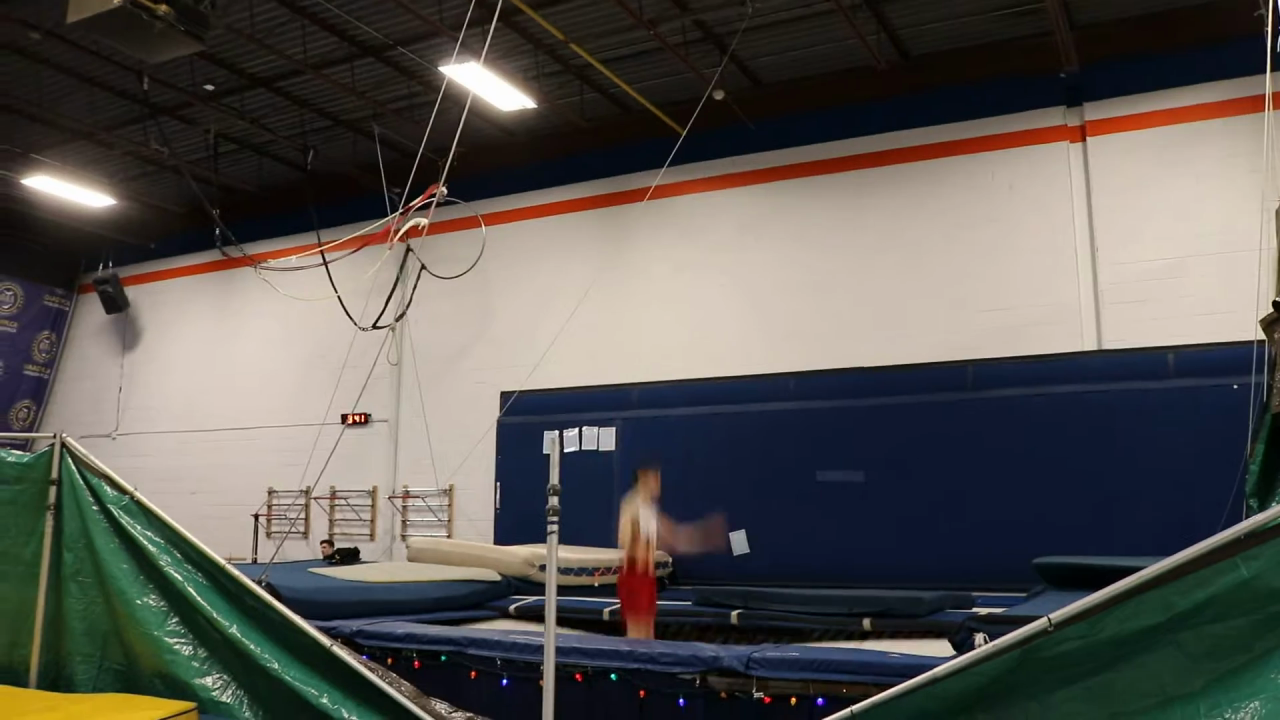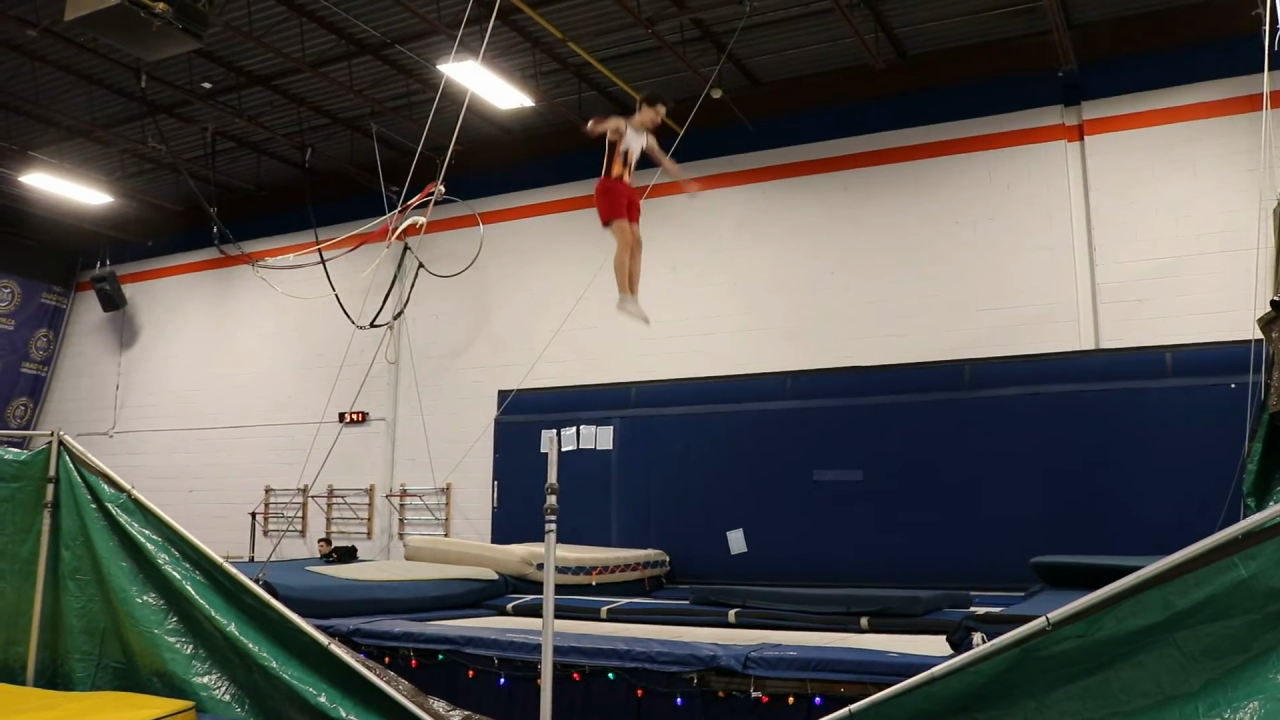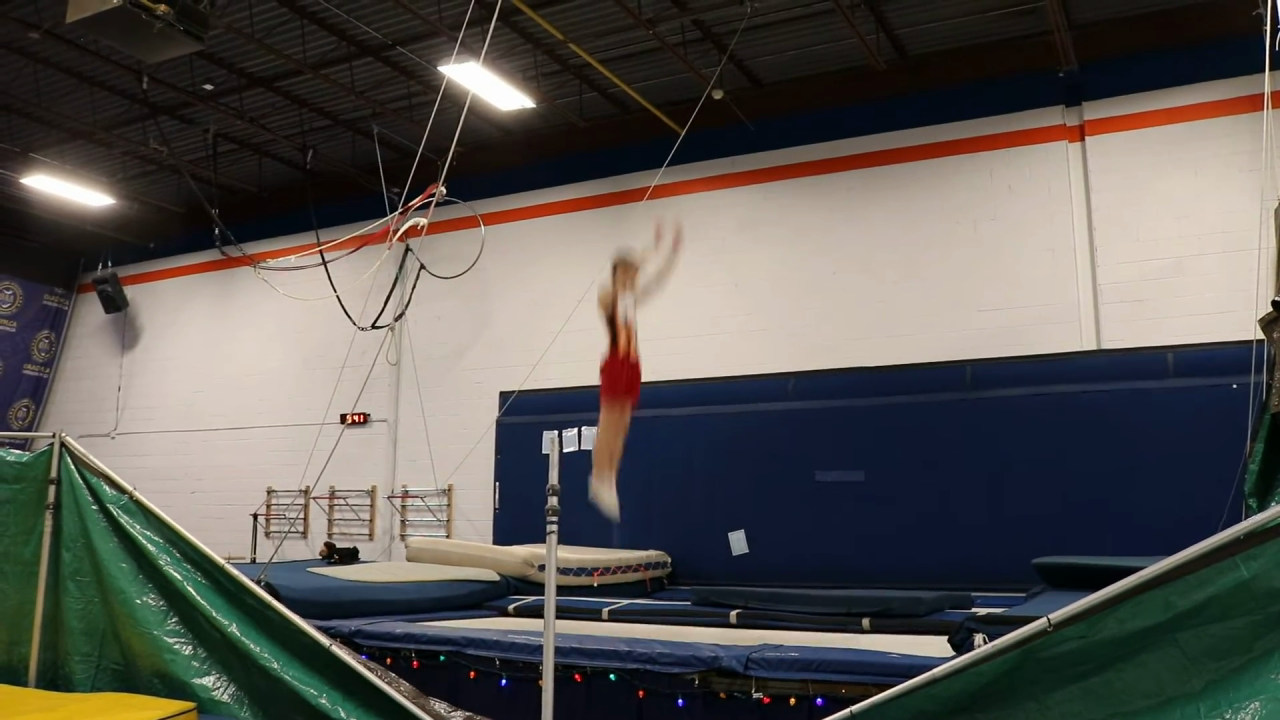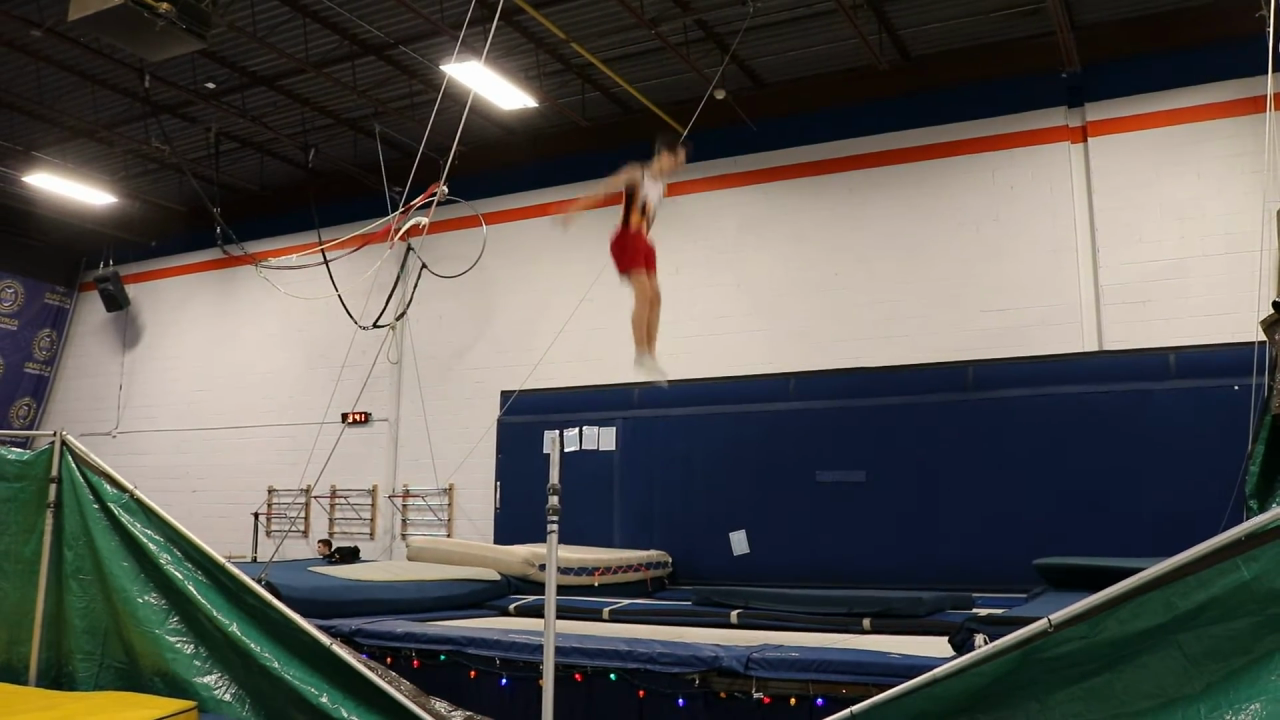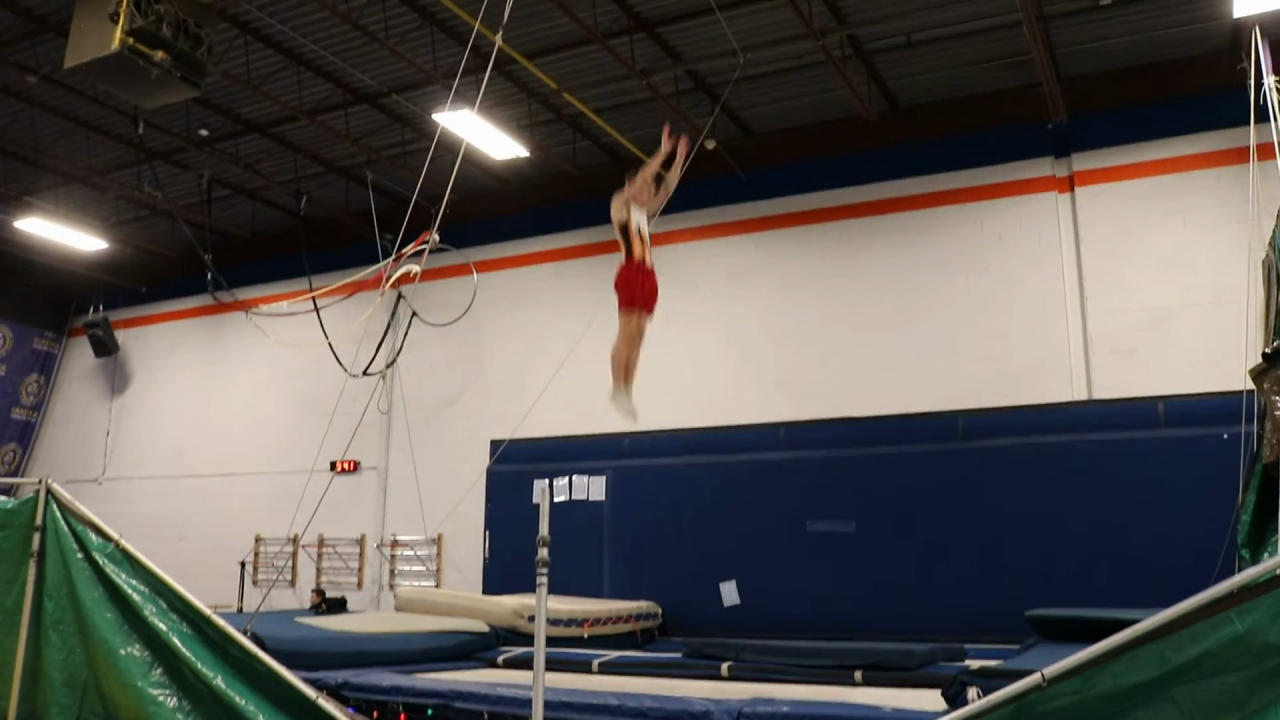
dt=1s
person 1, frame 1
left shoulder: (653, 513)
right shoulder: (629, 511)
left elbow: (674, 539)
right elbow: (624, 543)
left wrist: (704, 538)
left hip: (647, 579)
right hip: (633, 579)
left knee: (646, 636)
right knee: (637, 632)
person 1, frame 2
left shoulder: (646, 138)
right shoulder: (620, 125)
left elbow: (665, 161)
right elbow: (597, 127)
left wrist: (687, 182)
right wrist: (596, 125)
left hip: (625, 189)
right hip: (609, 188)
left knee: (635, 243)
right knee: (625, 242)
left ankle: (632, 300)
right ankle: (624, 299)
person 1, frame 3
left shoulder: (630, 298)
right shoulder: (608, 296)
left elbow: (658, 280)
right elbow: (623, 272)
left wrist: (672, 252)
right wrist: (652, 251)
left hip: (632, 365)
right hip: (616, 364)
left knee: (620, 427)
right knee: (608, 426)
left ankle: (609, 481)
right ankle: (598, 481)
person 1, frame 4
left shoulder: (660, 186)
right shoulder: (635, 175)
right elbow: (606, 189)
right wrist: (576, 206)
left hip: (644, 243)
right hip: (627, 240)
left knee: (654, 298)
right knee: (644, 295)
left ankle: (649, 357)
right ankle: (642, 355)
person 1, frame 5
left shoulder: (643, 214)
right shoulder: (620, 205)
left elbow: (666, 190)
right elbow: (639, 180)
left wrist: (678, 161)
right wrist: (661, 154)
left hip: (648, 276)
right hip: (631, 274)
left knee: (637, 335)
right knee: (626, 333)
left ankle: (626, 391)
right ankle: (618, 390)
